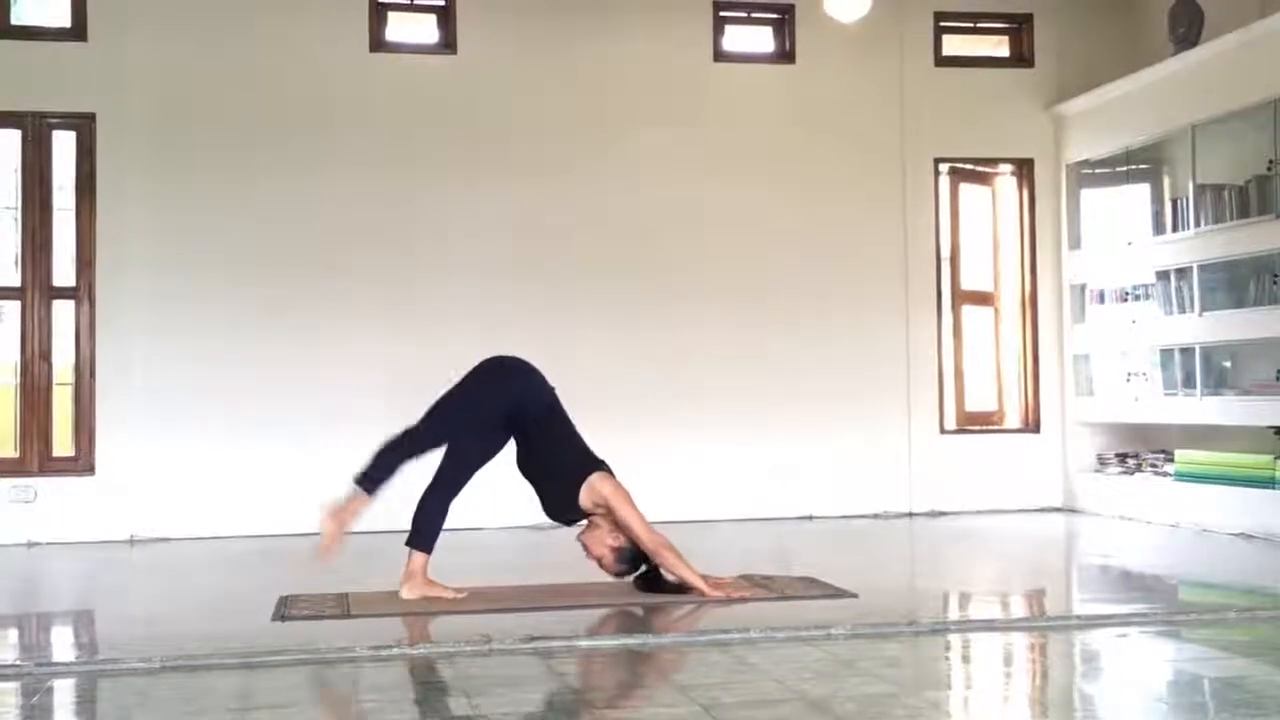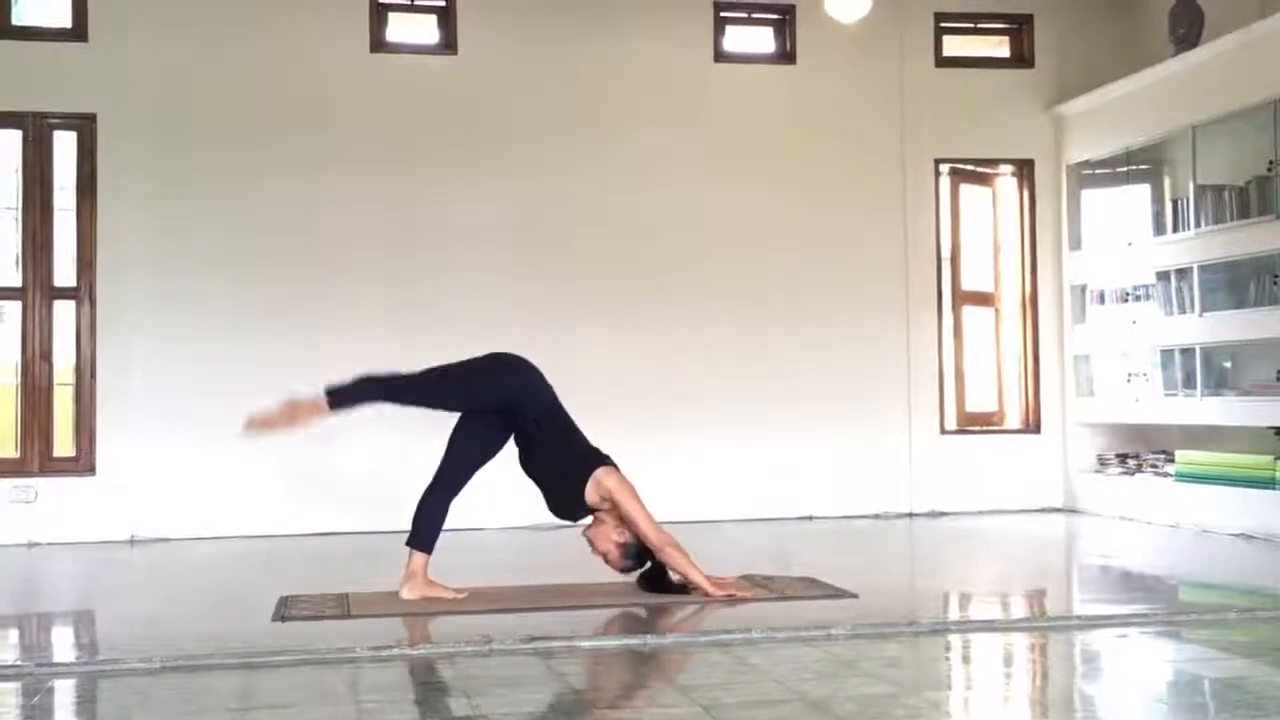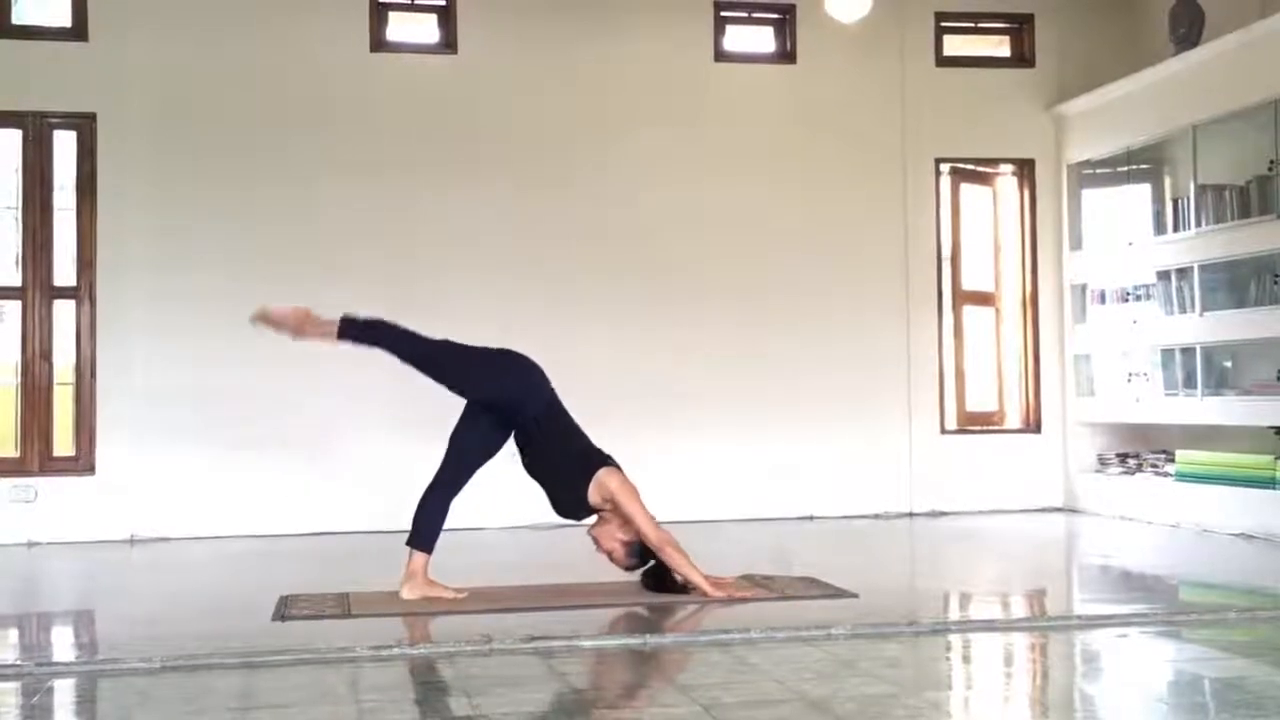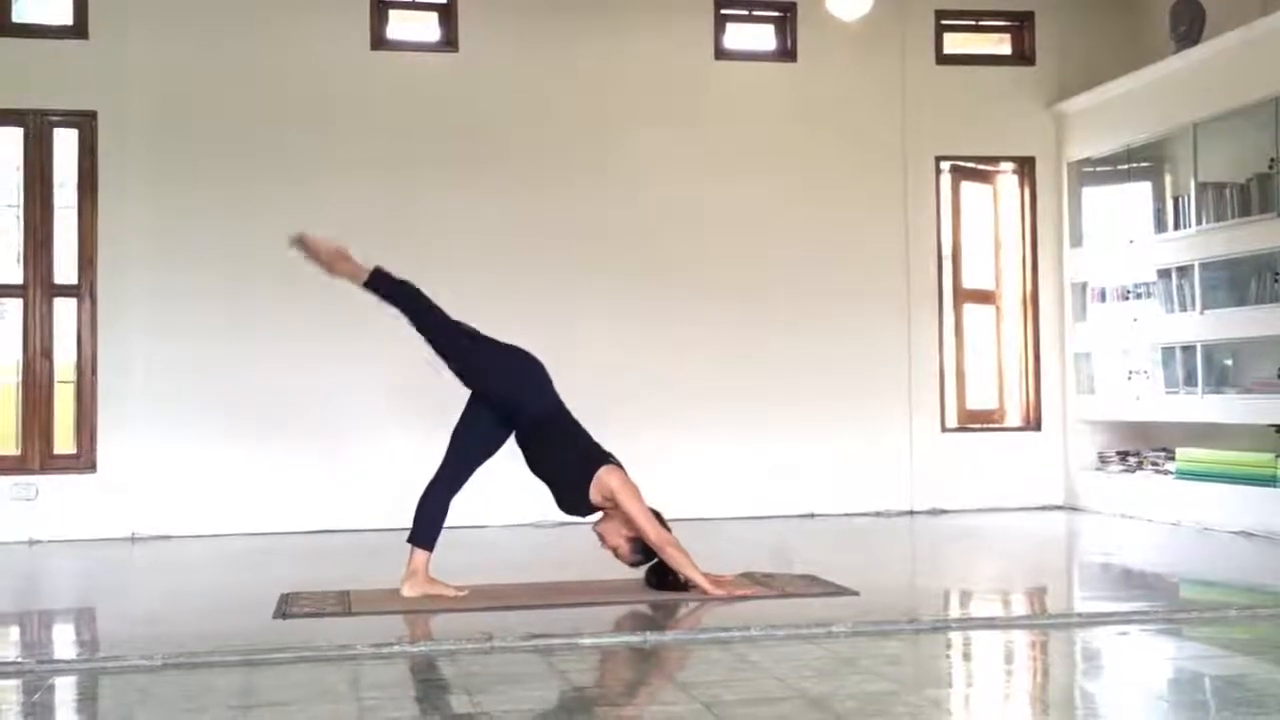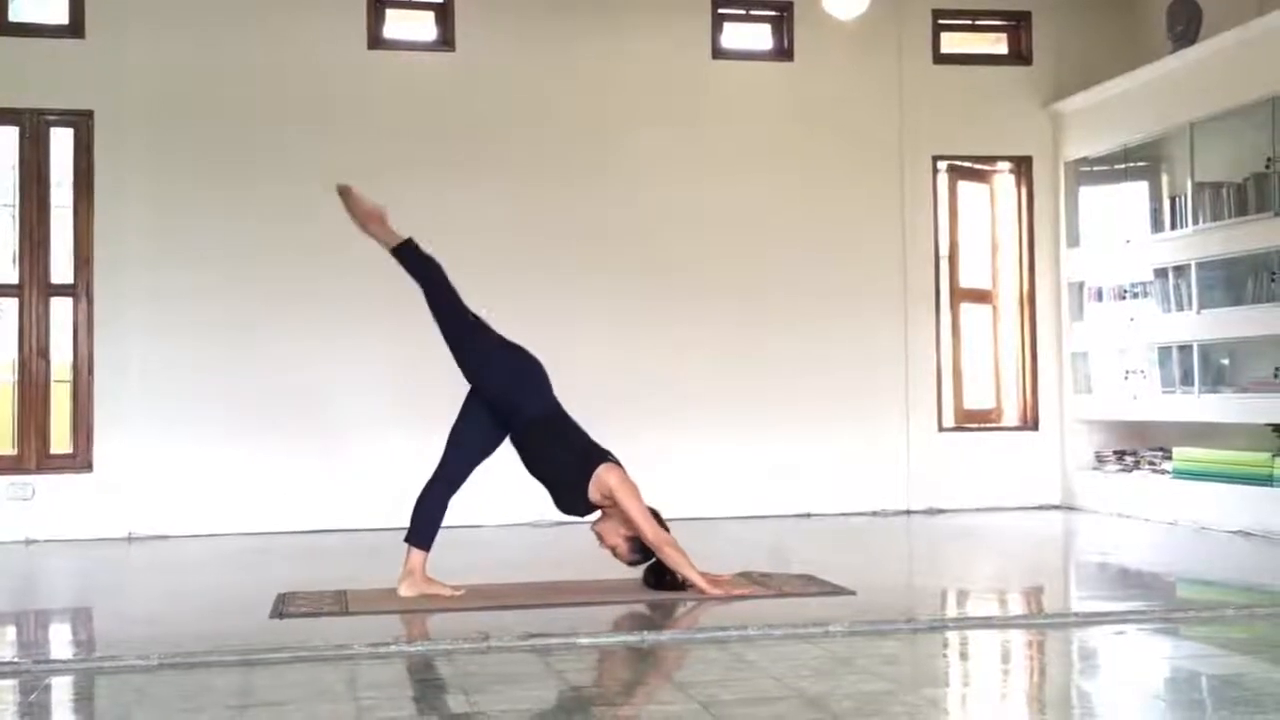
dt=0.2s
person 1, frame 1
left shoulder: (604, 501)
right shoulder: (600, 491)
left elbow: (655, 545)
right elbow: (656, 544)
left wrist: (695, 578)
right wrist: (702, 585)
left hip: (518, 404)
right hip: (511, 384)
left knee: (448, 482)
right knee: (420, 437)
right ankle: (349, 508)
person 1, frame 2
left shoulder: (602, 493)
right shoulder: (606, 486)
left elbow: (658, 543)
right elbow: (659, 540)
left wrist: (701, 580)
right wrist: (706, 584)
left hip: (508, 406)
right hip: (509, 385)
left knee: (446, 484)
right knee: (400, 387)
left ankle: (415, 579)
right ankle: (311, 406)
person 1, frame 3
left shoulder: (608, 499)
right shoulder: (610, 489)
left elbow: (657, 542)
right elbow: (659, 539)
left wrist: (699, 578)
right wrist: (704, 583)
left hip: (508, 404)
right hip: (512, 386)
left knee: (447, 481)
right knee: (413, 348)
left ankle: (416, 581)
right ankle: (322, 326)
person 1, frame 4
left shoulder: (612, 492)
right shoulder: (612, 486)
left elbow: (660, 542)
right elbow: (660, 541)
left wrist: (700, 578)
right wrist: (707, 583)
left hip: (508, 401)
right hip: (514, 385)
left knee: (448, 479)
right knee: (433, 320)
left ankle: (416, 577)
person 1, frame 5
left shoulder: (598, 493)
right shoulder: (611, 483)
left elbow: (660, 544)
right elbow: (660, 540)
left wrist: (698, 577)
right wrist: (701, 582)
left hip: (505, 402)
right hip: (512, 386)
left knee: (447, 478)
right knee: (449, 304)
left ankle: (413, 577)
